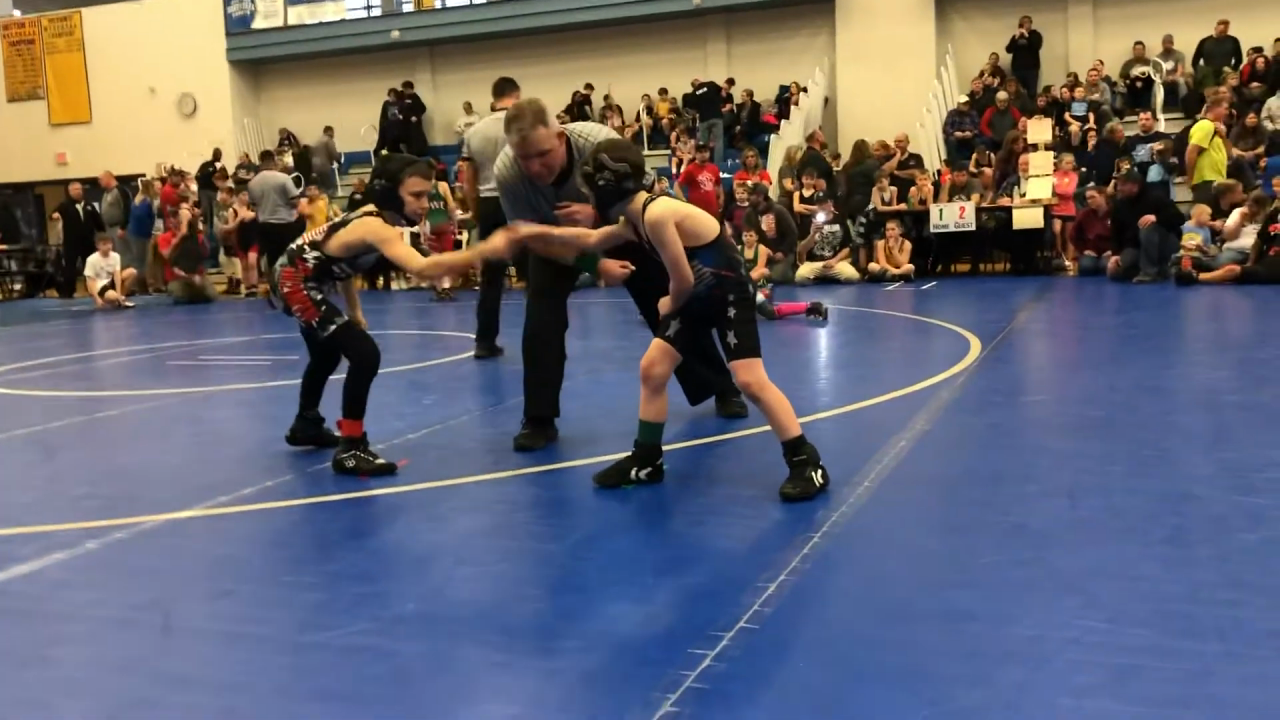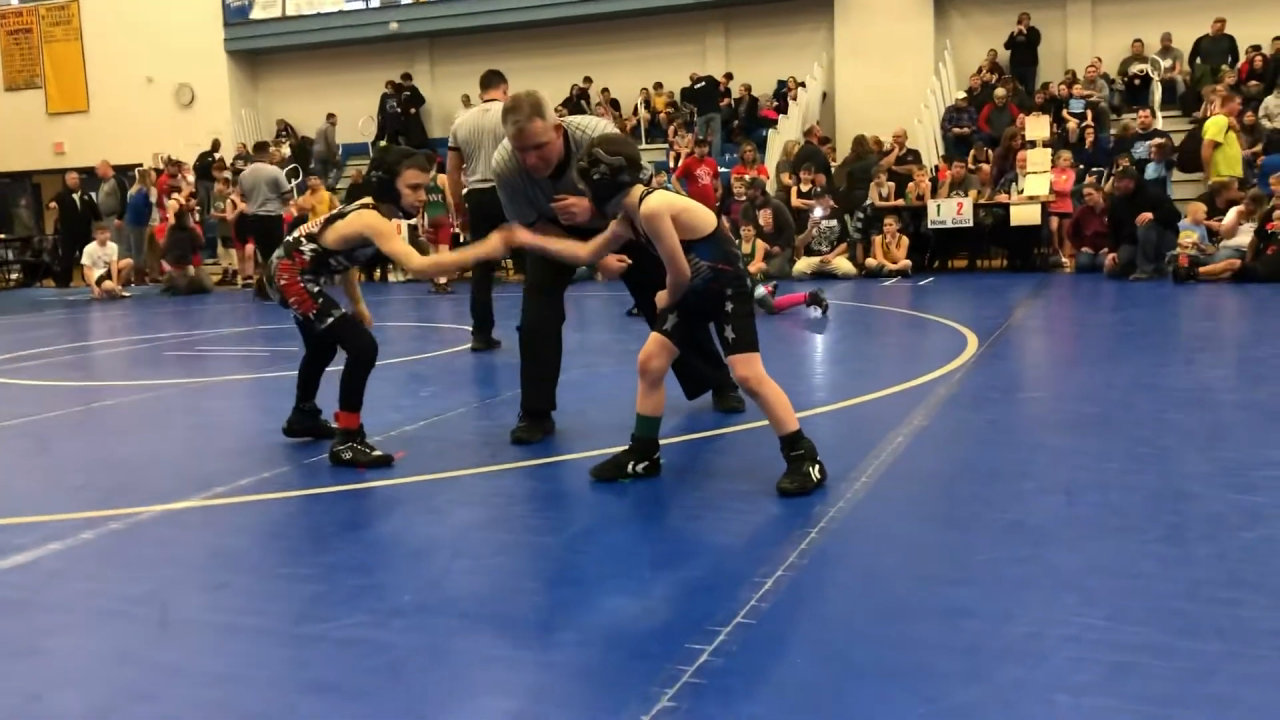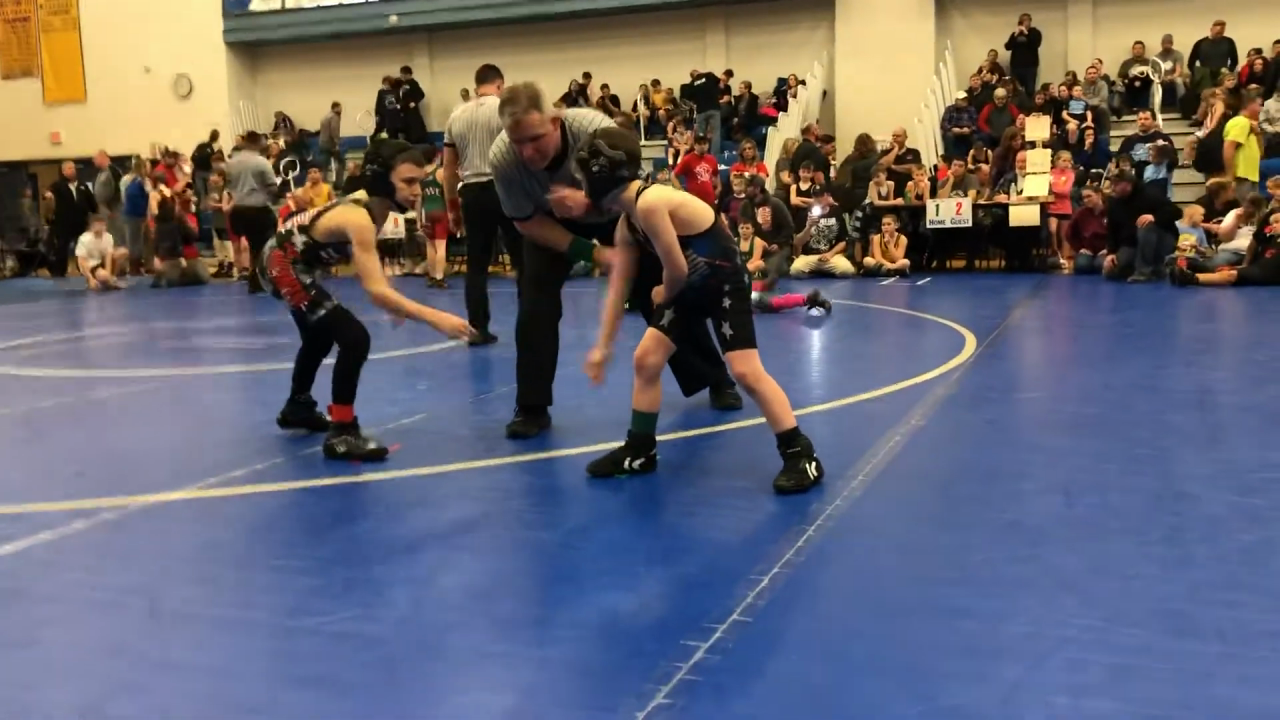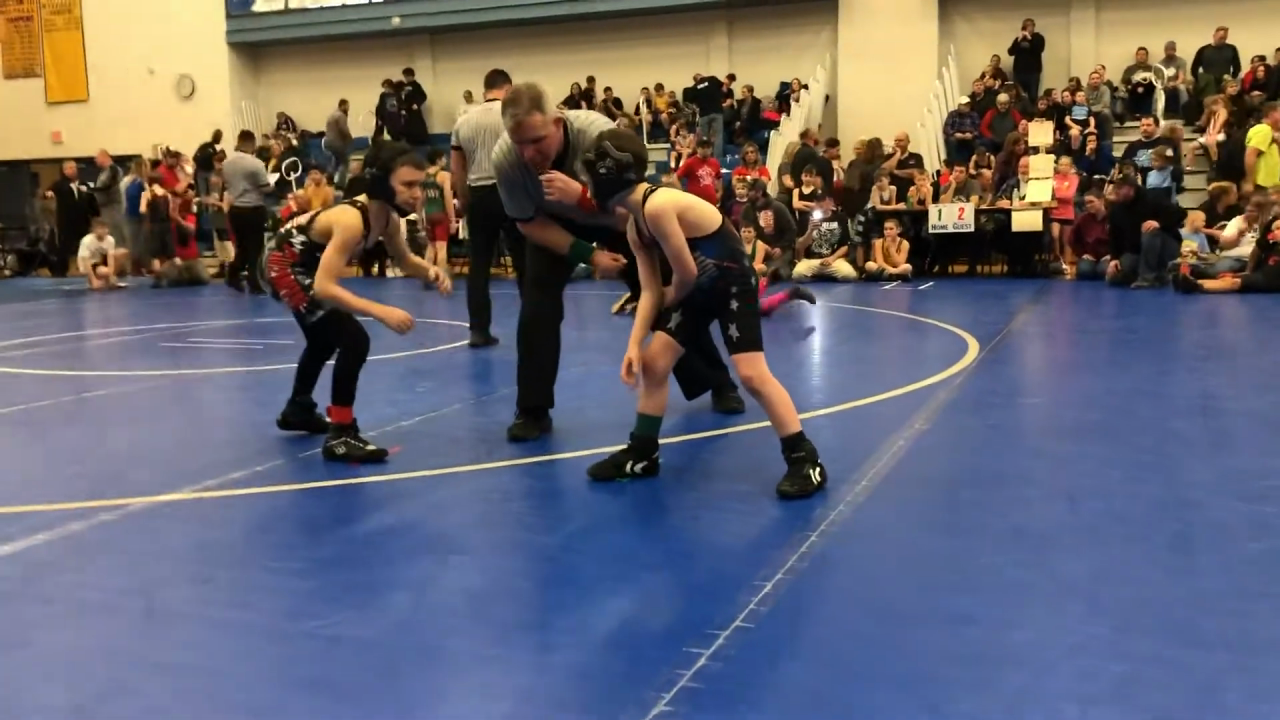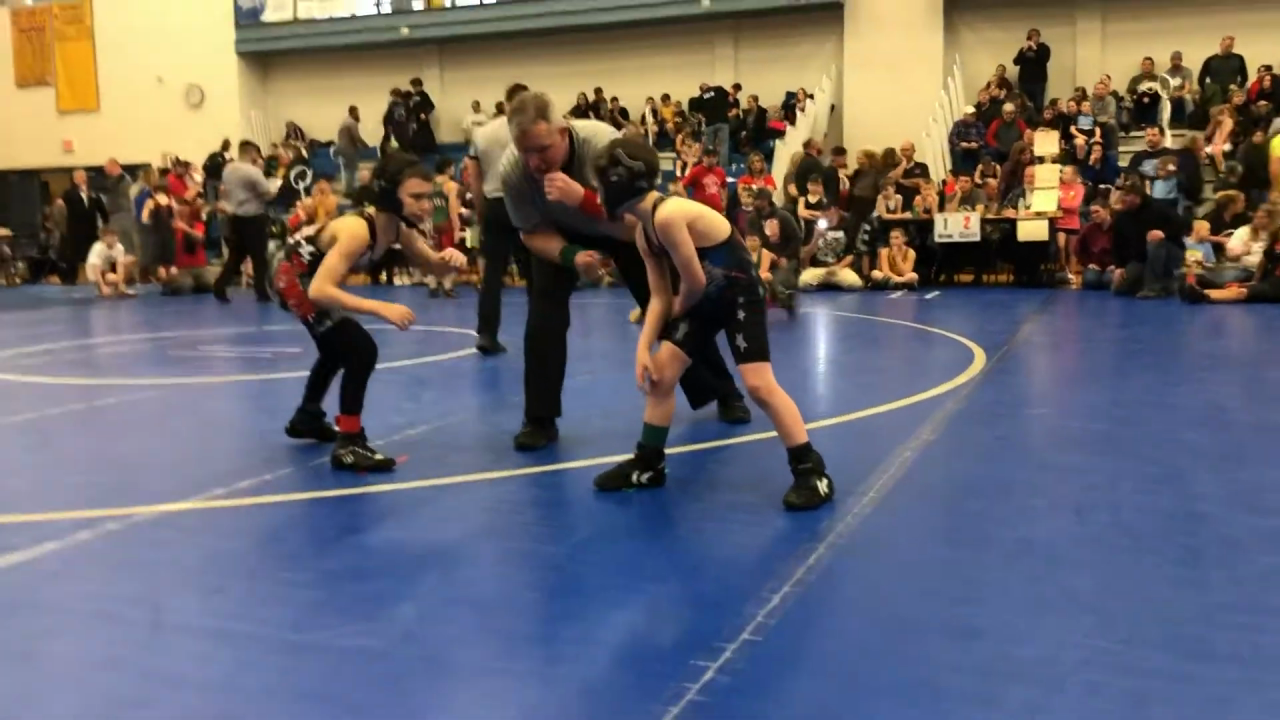
dt=0.2s
person 1, frame 1
left shoulder: (657, 214)
right shoulder: (632, 222)
left elbow: (683, 280)
right elbow: (592, 240)
left wrist: (671, 306)
right wrist: (540, 231)
left hip: (729, 293)
right hip: (695, 297)
left knee: (750, 380)
right knee: (653, 369)
left ankle: (805, 462)
right ankle: (646, 460)
person 1, frame 2
left shoulder: (652, 208)
right shoulder: (627, 219)
left elbow: (679, 274)
right elbow: (589, 253)
left wrist: (668, 300)
right wrist: (532, 242)
left hip: (727, 286)
right hip: (693, 291)
left knee: (748, 374)
right knee: (650, 363)
left ankle: (803, 457)
right ankle: (643, 455)
person 1, frame 3
left shoulder: (649, 203)
right shoulder: (626, 222)
left elbow: (676, 271)
right elbow: (618, 288)
left wrist: (663, 296)
right wrist: (602, 346)
left hip: (725, 283)
right hip: (690, 287)
left knee: (746, 371)
right knee: (646, 359)
left ankle: (800, 455)
right ankle: (639, 451)
person 1, frame 4
left shoulder: (657, 206)
right shoulder: (634, 224)
left elbow: (686, 273)
right elbow: (650, 291)
left wrist: (671, 298)
right wrist: (633, 346)
left hip: (732, 284)
right hip: (696, 289)
left knee: (752, 374)
right knee: (653, 363)
left ankle: (804, 459)
right ankle: (641, 454)
person 1, frame 5
left shoulder: (667, 216)
right shoulder: (642, 230)
left elbow: (695, 283)
right elbow: (660, 296)
left wrist: (678, 309)
right wrist: (643, 349)
left hip: (739, 294)
right hip: (704, 298)
left knee: (759, 385)
right knee: (660, 372)
left ankle: (810, 470)
right ankle: (647, 464)
person 2, frame 1
left shoulder: (601, 143)
right shoulder: (506, 173)
left wrist: (597, 214)
right wrist: (594, 263)
right knee: (542, 315)
left ankle: (722, 389)
right ankle: (539, 421)
person 2, frame 2
left shoulder: (599, 136)
right shoulder: (504, 165)
right elbow: (530, 228)
left wrist: (593, 208)
right hip: (552, 227)
right knee: (538, 306)
left ankle: (719, 383)
right ankle: (535, 413)
person 2, frame 3
left shoulder: (597, 130)
right shoulder: (502, 158)
right elbow: (527, 222)
left wrist: (588, 203)
right wrist: (589, 252)
left hip: (619, 213)
right hip: (549, 220)
right knee: (535, 301)
left ankle: (716, 380)
right ankle: (532, 408)
person 2, frame 4
left shoulder: (598, 134)
right shoulder: (504, 159)
right elbow: (529, 223)
left wrist: (580, 196)
right wrist: (587, 254)
left hip: (622, 216)
right hip: (555, 221)
right knee: (537, 302)
left ankle: (718, 383)
right ankle: (533, 411)
person 2, frame 5
left shoulder: (603, 143)
right shoulder: (512, 170)
left elbow: (634, 226)
right elbow: (533, 233)
left wrist: (582, 199)
right wrist: (571, 256)
left hip: (628, 226)
right hip: (562, 231)
right knee: (544, 309)
left ankle: (724, 393)
right ankle: (540, 419)
person 3, frame 1
left shoulder: (373, 216)
right shoulder: (374, 227)
right elbow: (422, 268)
left wrist: (354, 311)
right wrist: (486, 251)
left hip: (301, 279)
right hip: (294, 282)
left knee: (327, 355)
right knee: (365, 354)
left ankle: (306, 425)
right ankle: (350, 449)
person 3, frame 2
left shoulder: (371, 210)
right shoulder: (372, 221)
right elbow: (419, 266)
left wrist: (356, 304)
right wrist: (482, 251)
left hip: (298, 272)
right hip: (290, 274)
left knee: (322, 346)
right knee: (363, 346)
left ankle: (303, 417)
right ankle: (346, 441)
person 3, frame 3
left shoulder: (375, 208)
right shoulder: (357, 219)
left elbow: (364, 263)
right elbow: (377, 291)
left wrist: (395, 302)
right wrist: (437, 319)
left hip: (293, 261)
right hip: (284, 264)
left knee: (320, 339)
right knee: (354, 339)
left ankle: (298, 409)
right ankle: (341, 434)
person 3, frame 4
left shoulder: (387, 216)
right shoulder: (352, 219)
left elbow: (404, 258)
right elbow: (322, 288)
left wrist: (430, 271)
right wrist: (379, 312)
left hip: (303, 265)
right hip: (285, 266)
left knee: (324, 340)
right knee: (354, 340)
left ankle: (298, 409)
right ankle: (340, 435)
person 3, frame 5
left shoulder: (399, 227)
right shoulder: (358, 230)
left elbow: (432, 263)
right elbow: (319, 291)
left wrist: (449, 257)
right wrist: (380, 308)
left hip: (312, 274)
right hip: (295, 277)
left knee: (337, 350)
right knee: (362, 350)
left ankle: (307, 418)
right ankle: (348, 445)
person 4, frame 1
left shoulder: (474, 131)
left elbow: (468, 182)
left wrist: (478, 216)
left hip: (488, 207)
left knee: (491, 277)
left ankle: (485, 341)
person 4, frame 2
left shoulder: (461, 122)
left elbow: (453, 173)
left wrist: (459, 210)
left hip: (477, 198)
left knee: (482, 269)
left ankle: (481, 334)
person 4, frame 3
left shoulder: (455, 117)
left elbow: (448, 168)
left wrist: (452, 207)
left hip: (471, 193)
left knee: (476, 264)
right knee: (523, 258)
left ankle: (479, 328)
person 4, frame 4
left shoulder: (464, 120)
left elbow: (456, 171)
left wrist: (464, 204)
left hip: (478, 195)
left knee: (478, 265)
right knee: (525, 261)
left ankle: (479, 330)
person 4, frame 5
left shoulder: (482, 132)
left elbow: (473, 180)
left wrist: (481, 214)
left hip: (493, 206)
left knee: (492, 272)
left ankle: (487, 335)
